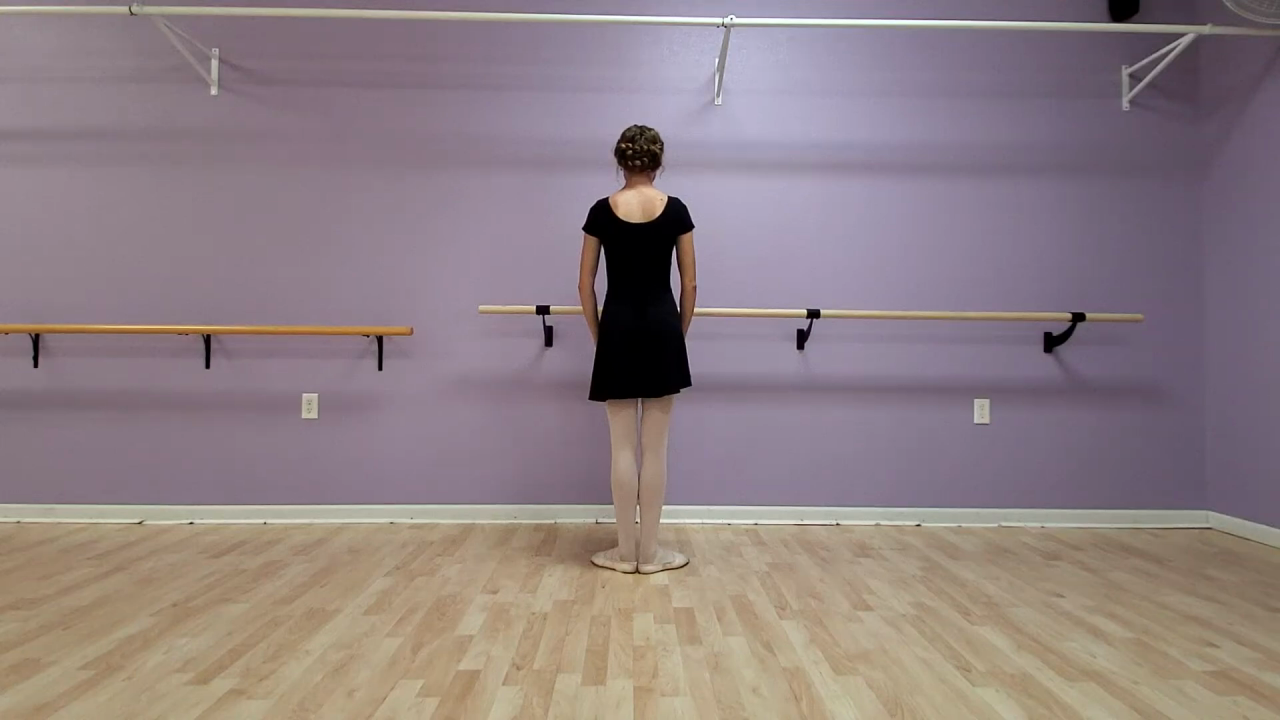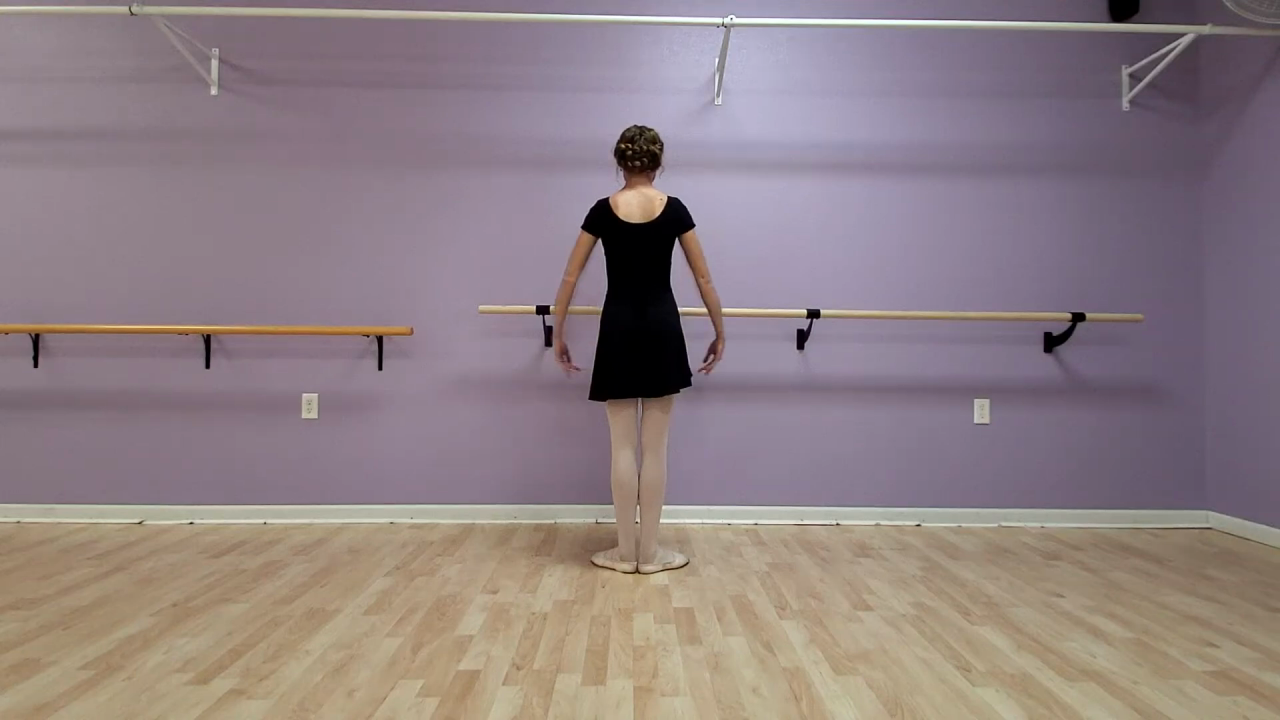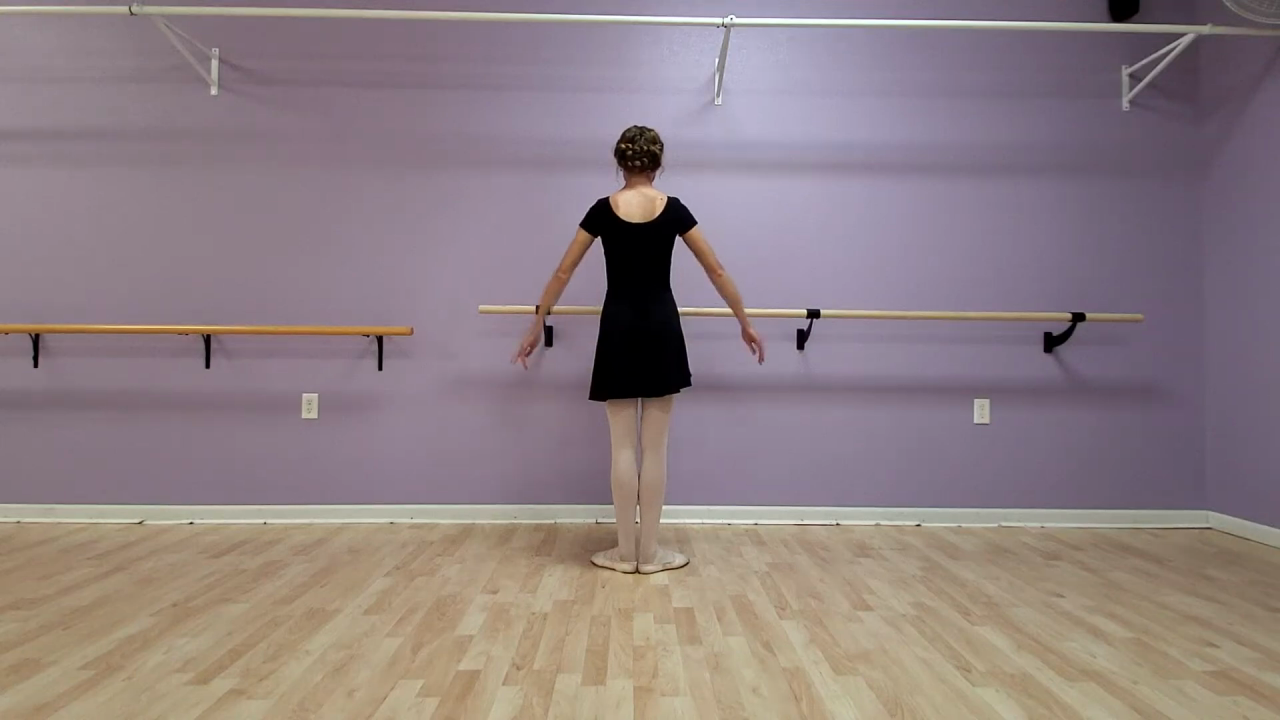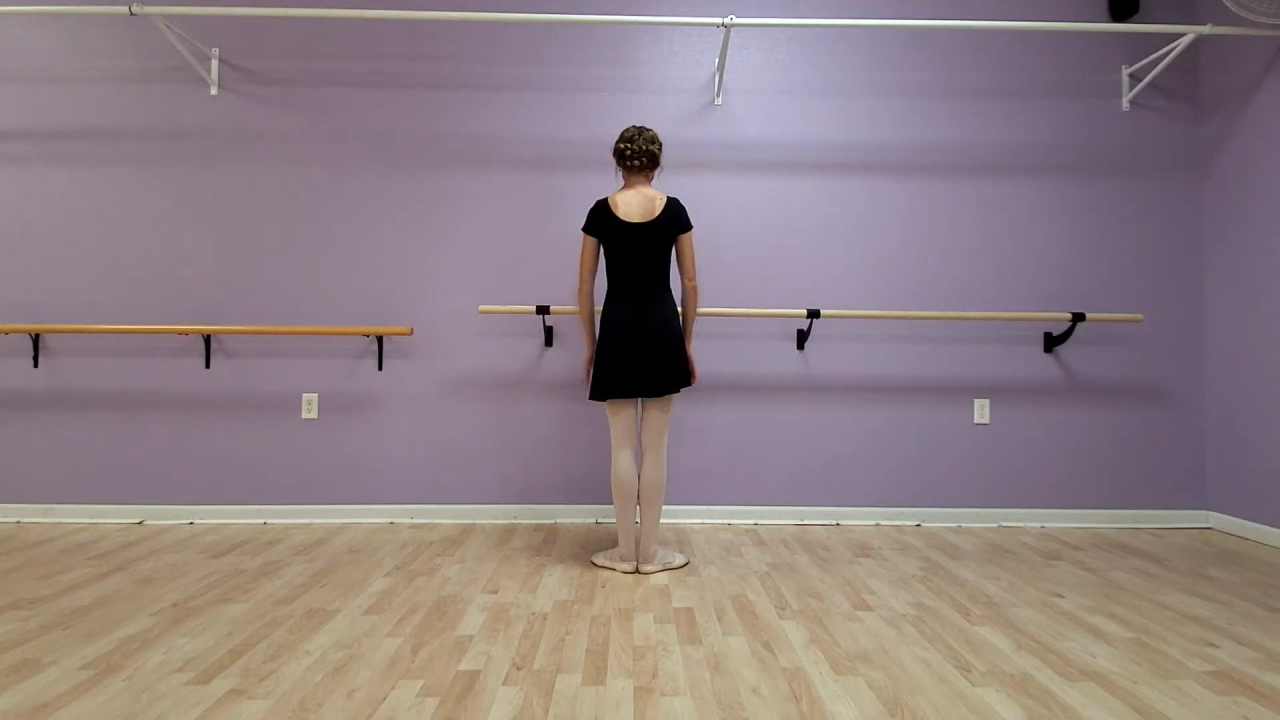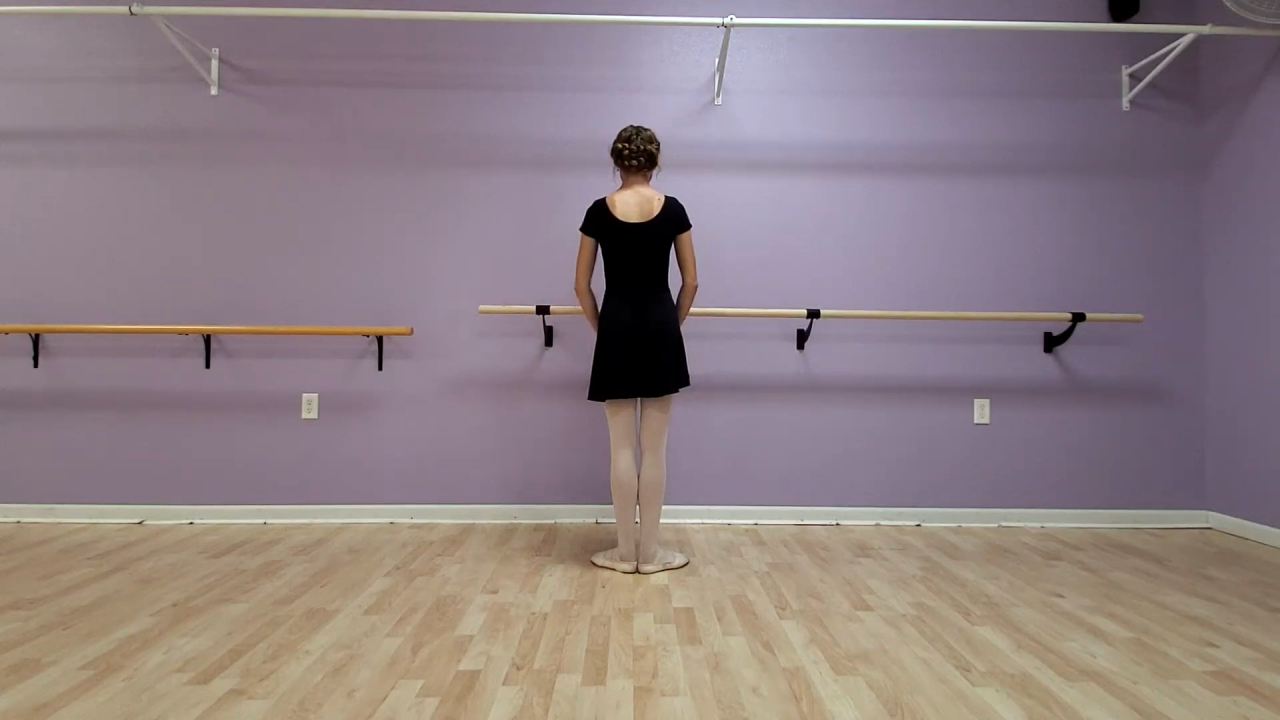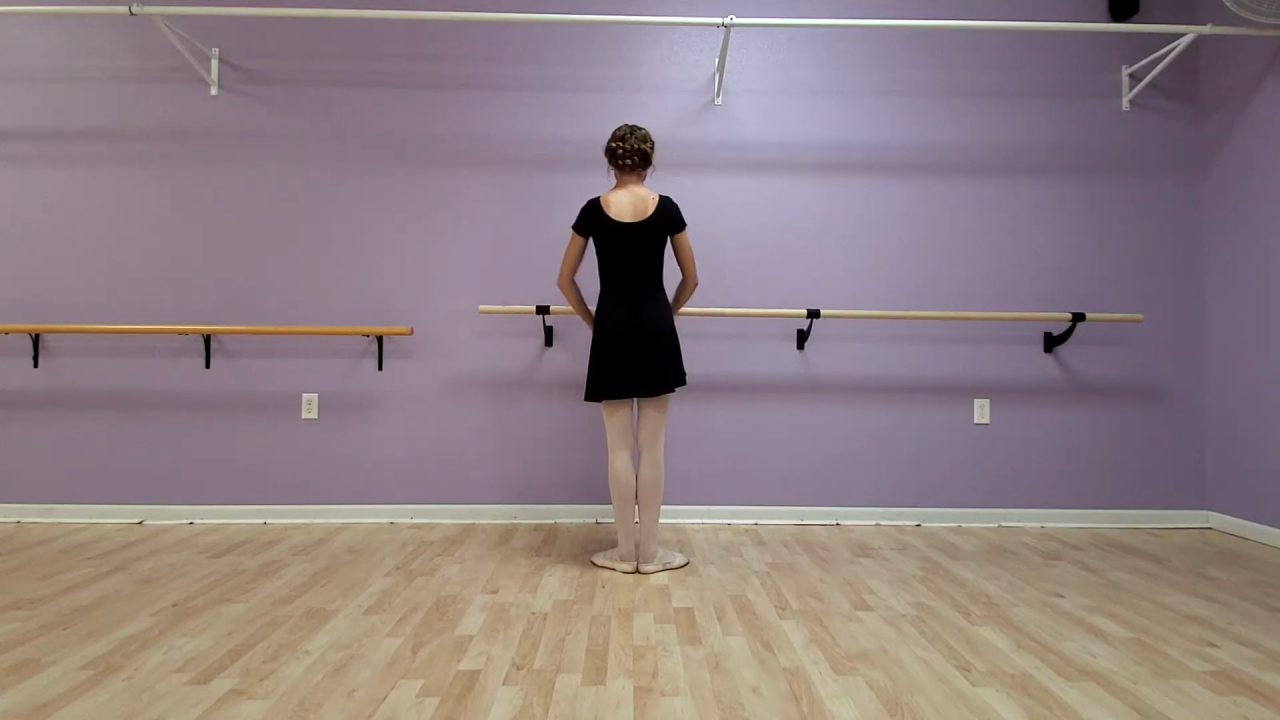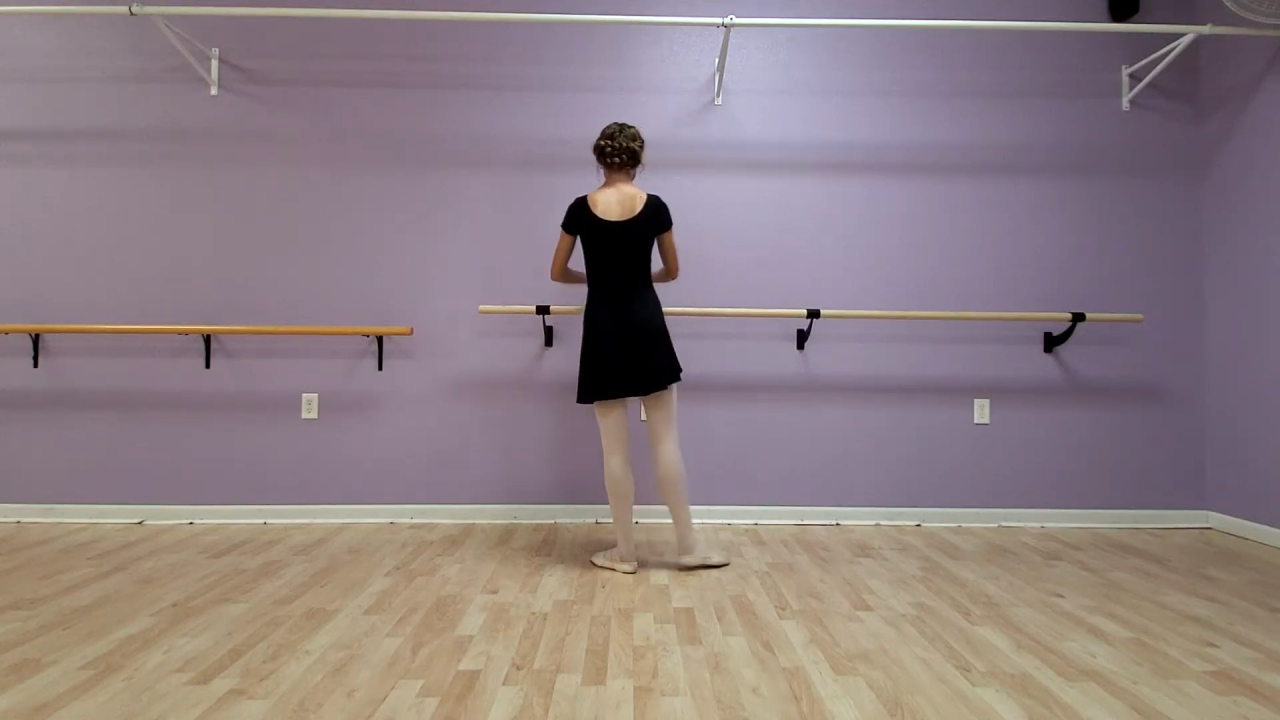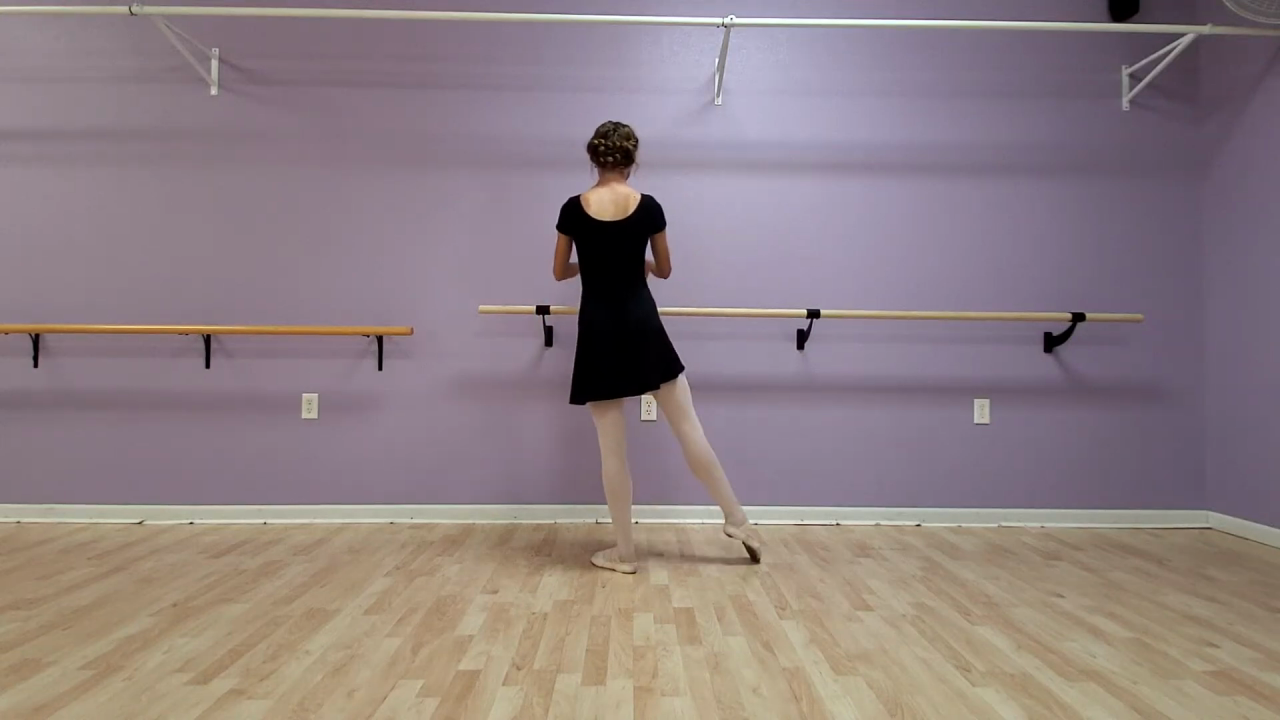
dt=0.4s
person 1, frame 1
left shoulder: (601, 211)
right shoulder: (675, 210)
left elbow: (585, 285)
right elbow: (689, 284)
left wrist: (599, 336)
right wrist: (678, 333)
left hip: (618, 328)
right hip: (661, 327)
left knee: (623, 446)
right knee: (654, 447)
left ankle: (625, 551)
right ankle: (649, 551)
person 1, frame 2
left shoulder: (603, 211)
right shoulder: (674, 209)
left elbow: (570, 279)
right elbow: (704, 279)
left wrist: (558, 335)
right wrist: (720, 333)
left hip: (619, 328)
right hip: (661, 328)
left knee: (623, 445)
right knee: (654, 447)
left ankle: (625, 552)
right ankle: (649, 552)
person 1, frame 3
left shoulder: (602, 210)
right shoulder: (674, 209)
left elbow: (563, 273)
right elbow: (716, 271)
left wrist: (536, 327)
right wrist: (745, 324)
left hip: (618, 328)
right hip: (661, 328)
left knee: (622, 445)
right knee: (654, 446)
left ankle: (624, 551)
right ankle: (649, 551)
person 1, frame 4
left shoulder: (601, 211)
right shoulder: (674, 210)
left elbow: (585, 287)
right elbow: (690, 284)
left wrist: (590, 345)
right wrist: (686, 342)
left hip: (618, 328)
right hip: (661, 327)
left knee: (623, 446)
right knee: (654, 447)
left ankle: (625, 551)
right ankle: (649, 551)
person 1, frame 5
left shoulder: (599, 211)
right shoulder: (672, 209)
left elbow: (582, 284)
right elbow: (691, 281)
left wrist: (602, 330)
right wrist: (671, 326)
left hip: (617, 328)
right hip: (659, 328)
left knee: (622, 445)
right knee: (654, 446)
left ankle: (625, 551)
right ankle: (649, 551)
person 1, frame 6
left shoulder: (593, 211)
right shoulder: (667, 208)
left elbow: (565, 280)
right elbow: (690, 280)
left hip: (613, 329)
right hip: (655, 329)
left knee: (620, 446)
right knee: (652, 446)
left ankle: (625, 551)
right ankle: (649, 551)
person 1, frame 7
left shoulder: (581, 209)
right shoulder: (655, 207)
left elbow: (557, 273)
right elbow: (671, 272)
left hip: (603, 329)
right hip: (646, 326)
left knee: (614, 447)
right knee: (665, 440)
left ankle: (624, 551)
right ankle: (688, 545)
person 1, frame 8
left shoulder: (573, 209)
right shoulder: (648, 207)
left elbow: (560, 272)
right elbow: (664, 269)
left hip: (598, 330)
right hip: (642, 325)
left knee: (612, 447)
right knee: (688, 427)
left ankle: (624, 552)
right ankle: (736, 519)
